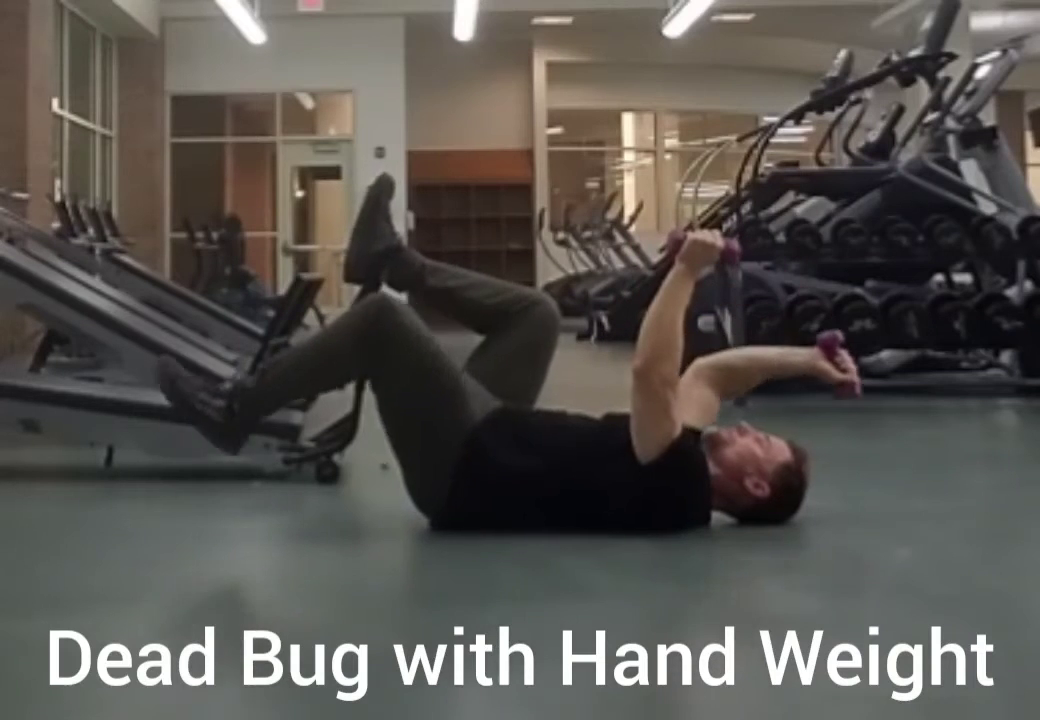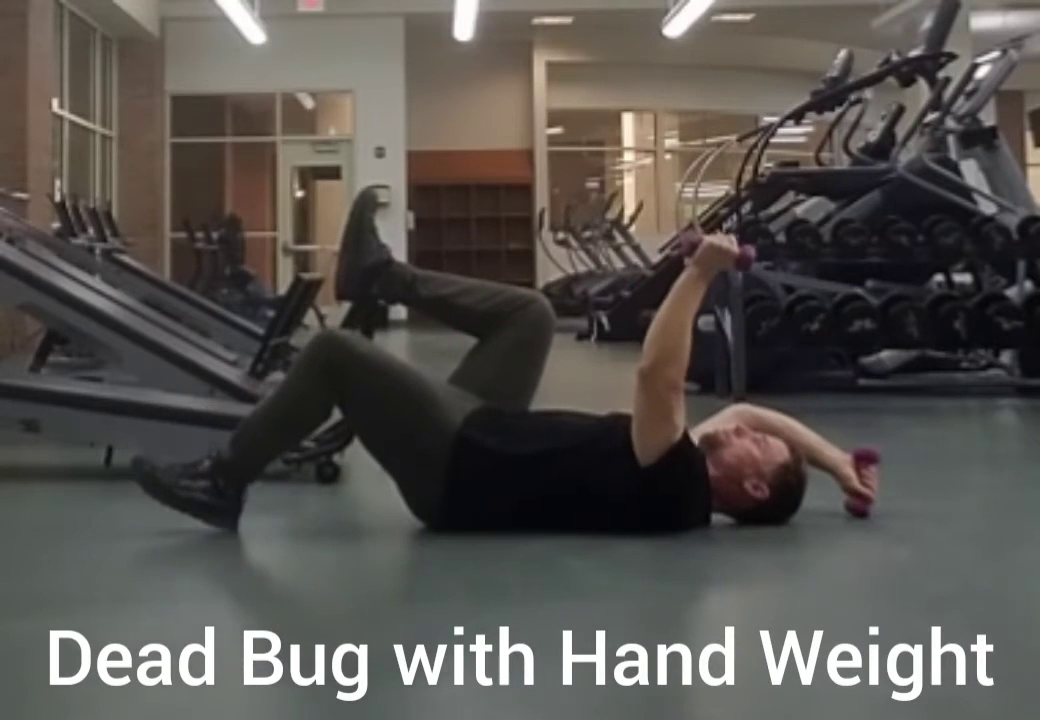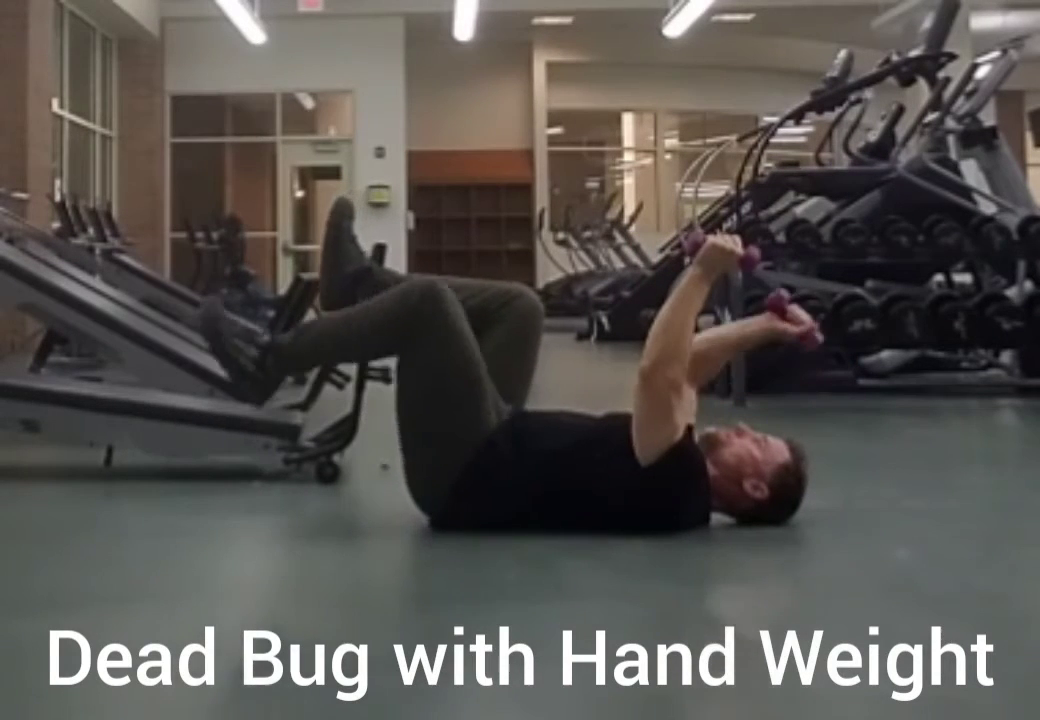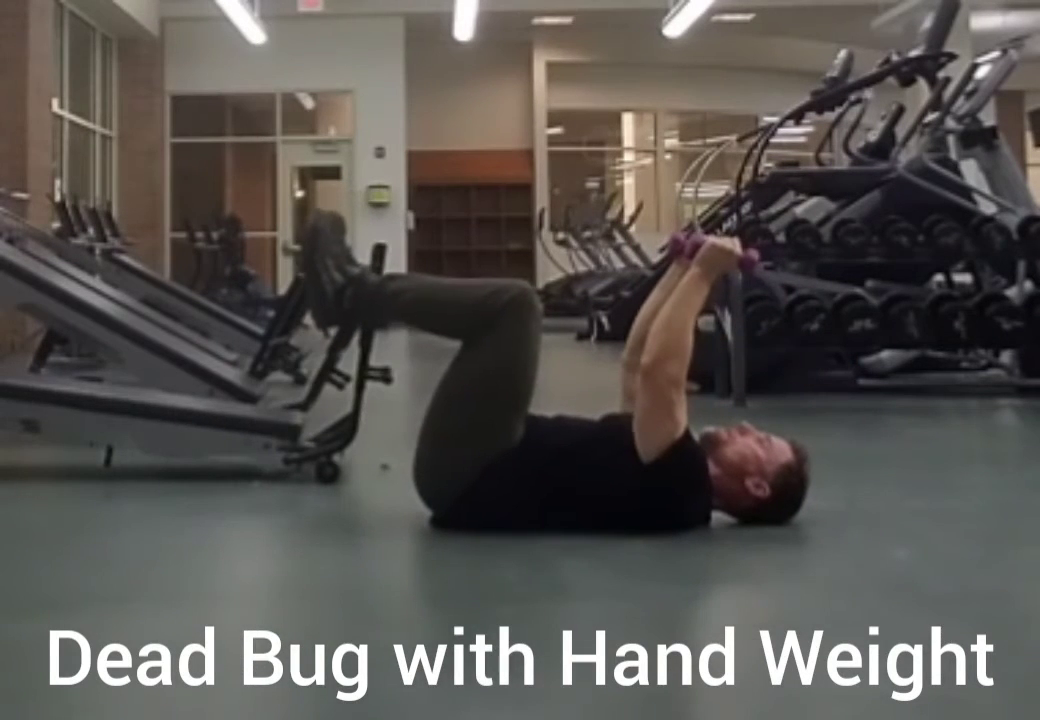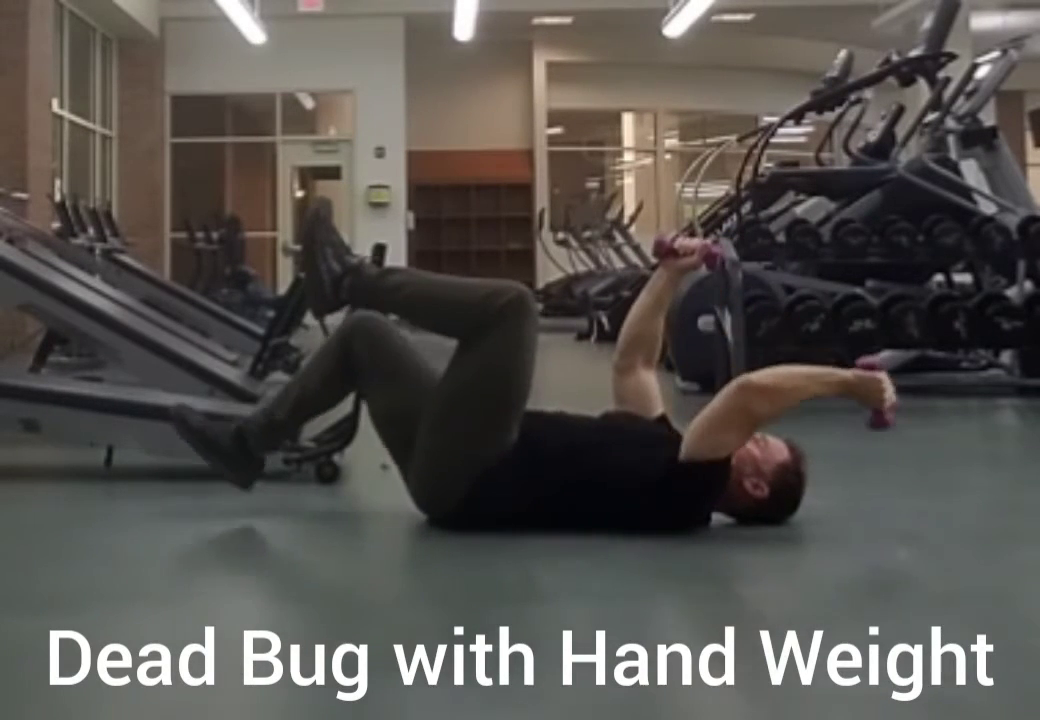
dt=1s
person 1, frame 1
left shoulder: (678, 485)
right shoulder: (688, 462)
left elbow: (652, 374)
right elbow: (711, 371)
left wrist: (686, 272)
right wrist: (810, 361)
left hip: (465, 473)
right hip: (492, 445)
left knee: (384, 318)
right knee: (535, 312)
left ankle: (236, 409)
right ankle: (391, 260)
person 1, frame 2
left shoulder: (673, 486)
right shoulder: (695, 472)
left elbow: (656, 377)
right elbow: (747, 409)
left wrist: (698, 275)
right wrist: (838, 462)
left hip: (457, 468)
right hip: (484, 436)
left knee: (334, 352)
right knee: (530, 311)
left ankle: (222, 483)
right ankle: (383, 277)
person 1, frame 3
left shoulder: (675, 488)
right shoulder: (686, 466)
left elbow: (657, 372)
right elbow: (683, 368)
left wrist: (701, 274)
right wrist: (768, 326)
left hip: (469, 475)
right hip: (497, 445)
left knee: (427, 302)
right knee: (518, 304)
left ankle: (267, 364)
right ankle: (369, 283)
person 1, frame 4
left shoulder: (679, 485)
right shoulder: (673, 460)
left elbow: (659, 373)
right elbow: (637, 361)
left wrist: (702, 275)
right wrist: (682, 269)
left hip: (469, 480)
right hip: (479, 470)
left knee: (512, 303)
right knee: (505, 310)
left ankle: (353, 294)
right ankle: (353, 296)
person 1, frame 5
left shoulder: (687, 489)
right shoulder: (666, 448)
left elbow: (747, 393)
right elbow: (633, 361)
left wrist: (848, 380)
right wrist: (670, 274)
left hip: (466, 483)
right hip: (462, 473)
left knee: (509, 304)
right knee: (364, 333)
left ankle: (352, 280)
right ankle: (251, 443)
